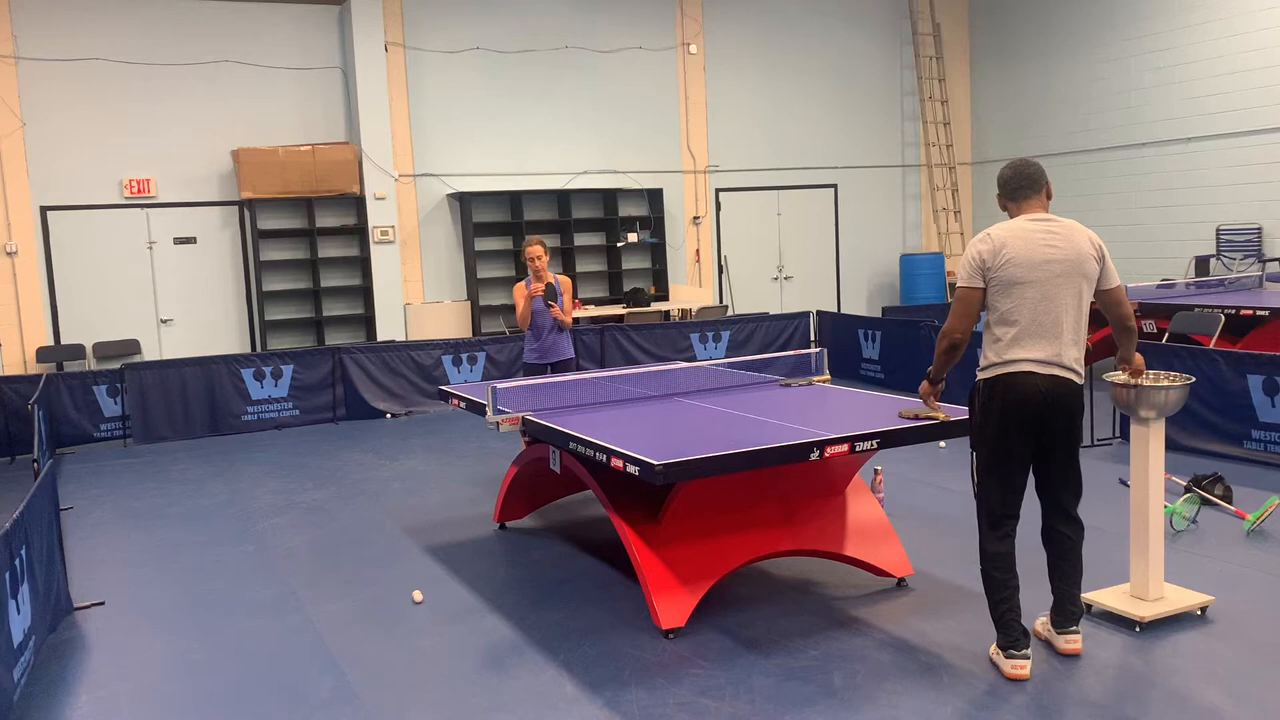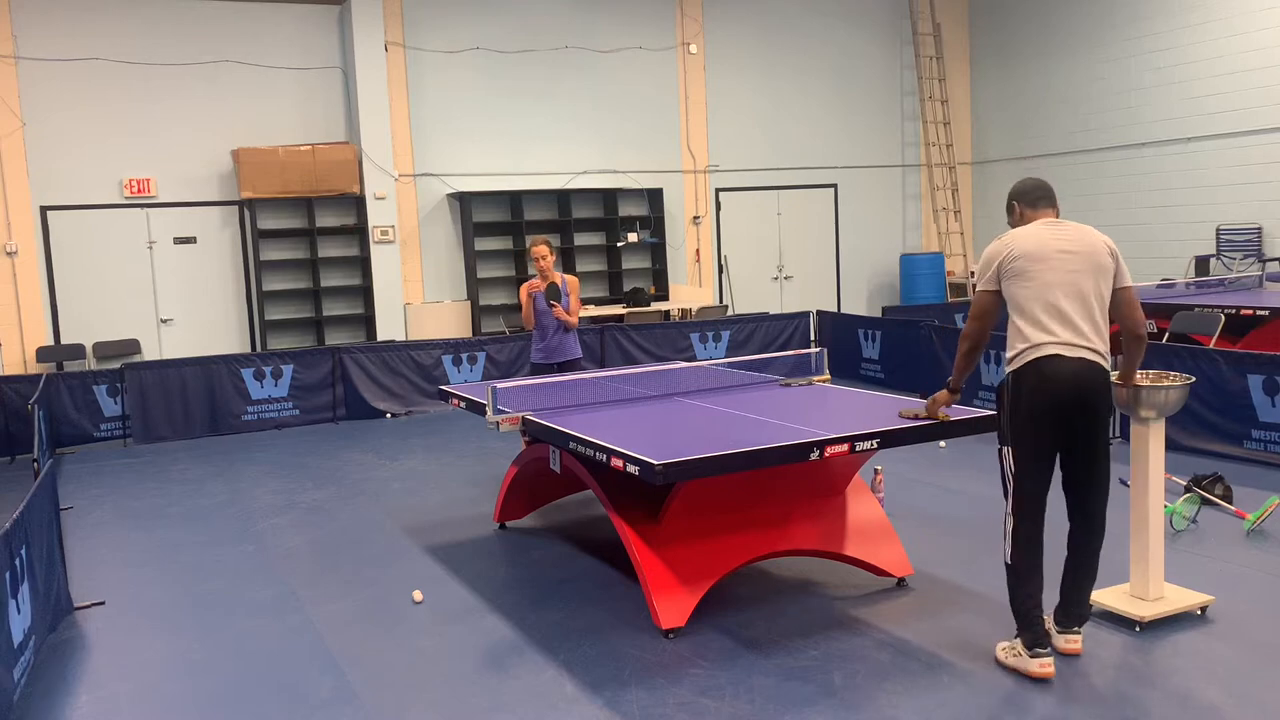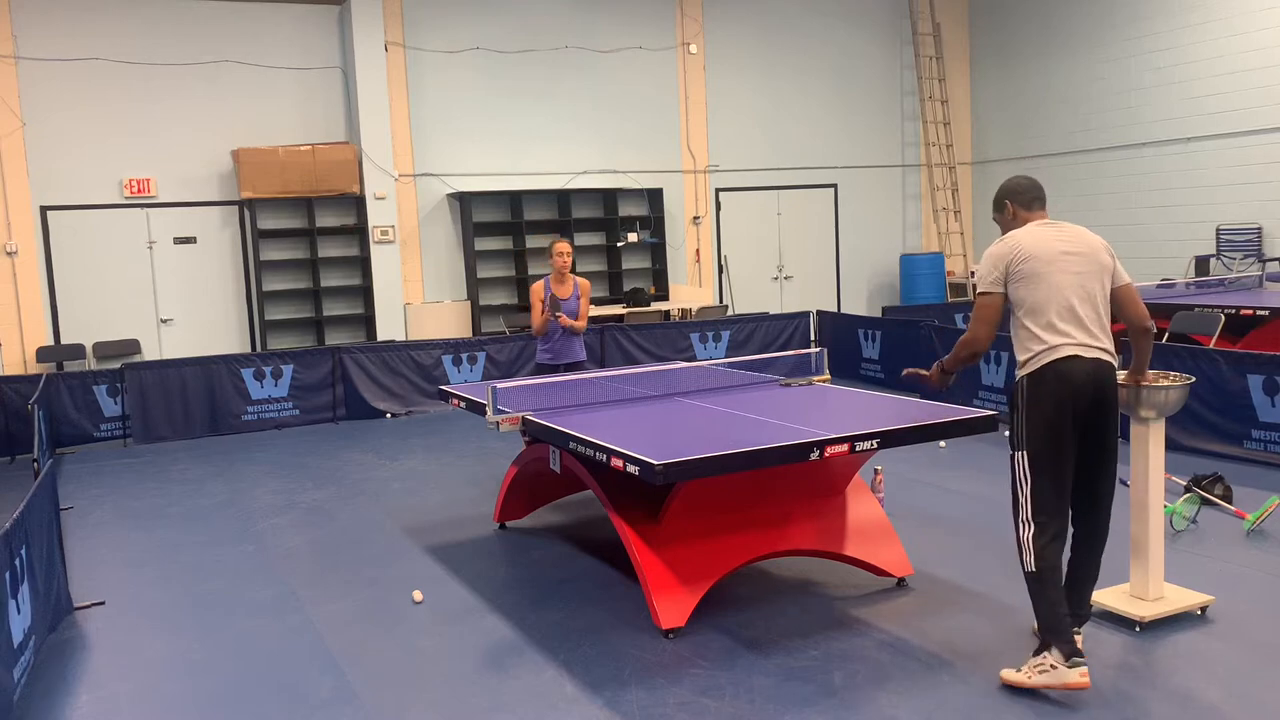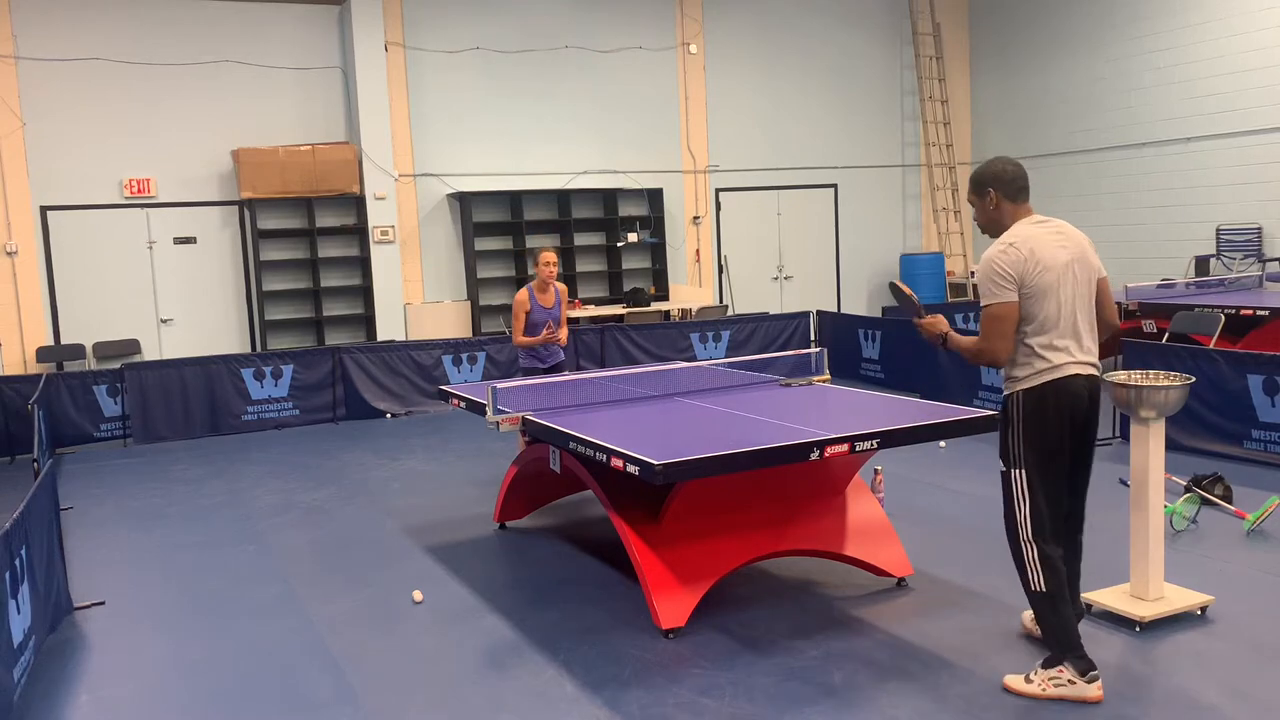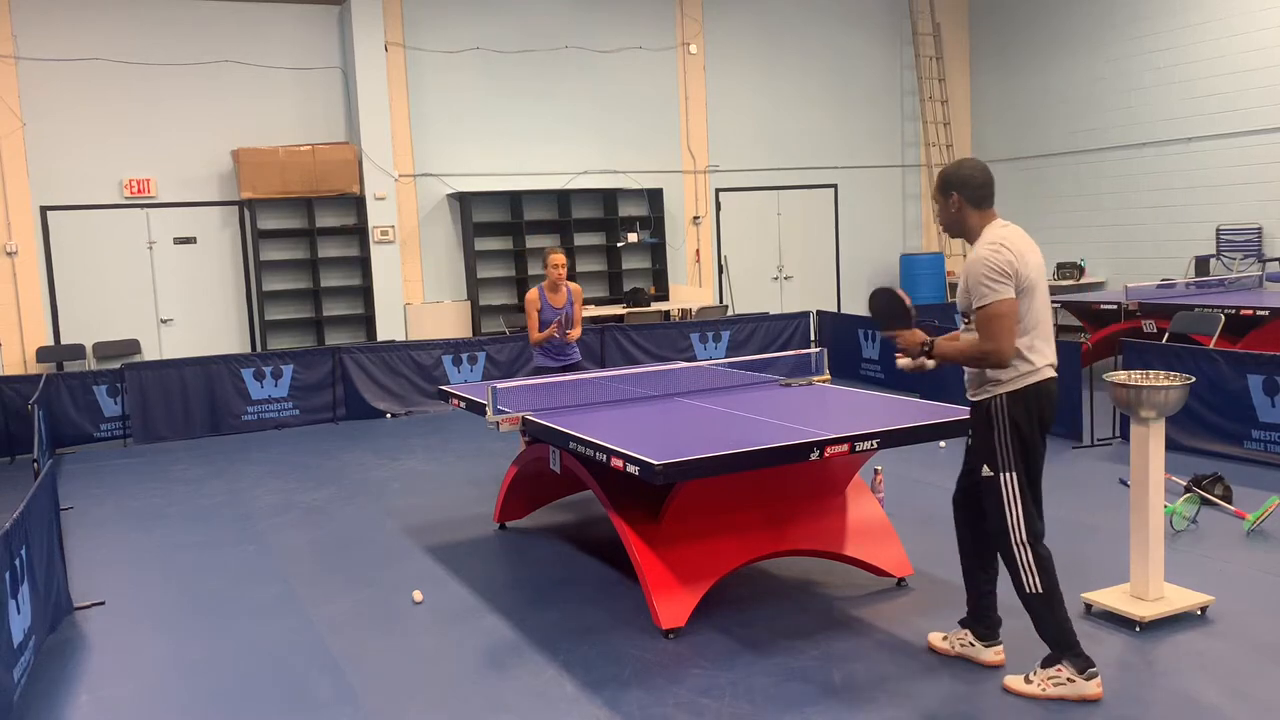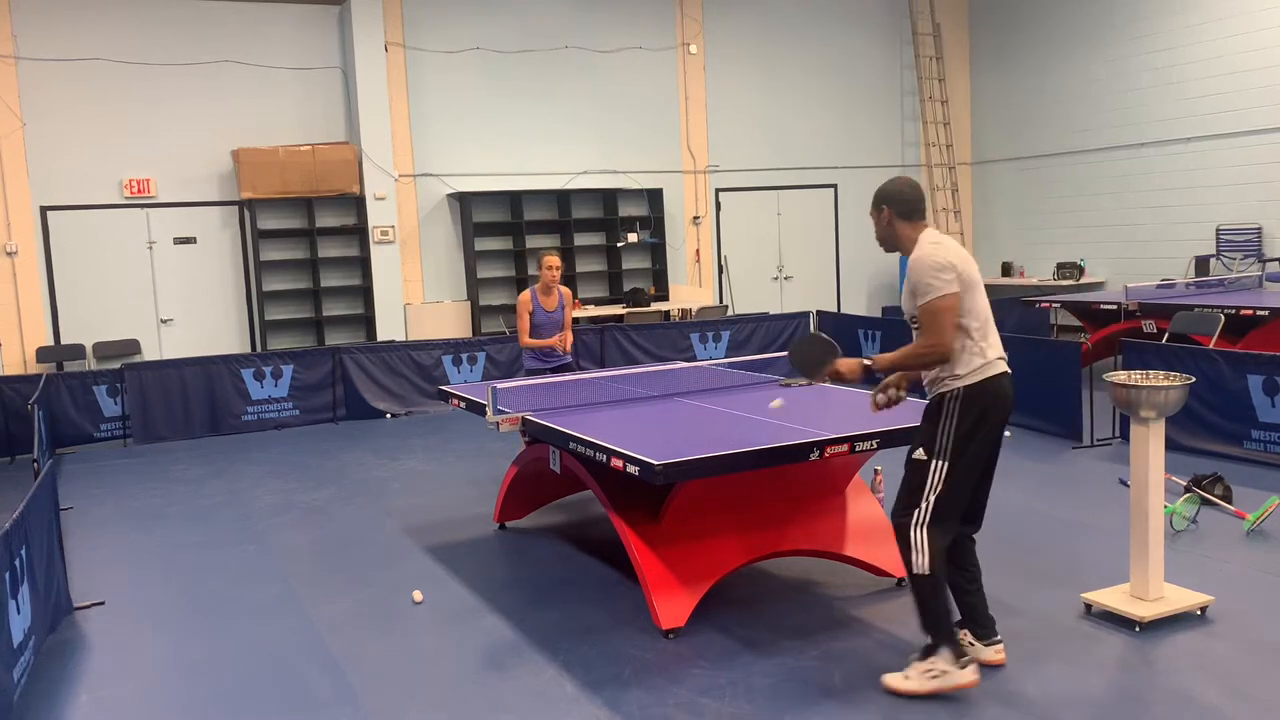
dt=0.5s
person 1, frame 1
left shoulder: (988, 244)
right shoulder: (1087, 241)
left elbow: (956, 333)
right elbow: (1123, 320)
left wrist: (933, 380)
right wrist: (1128, 357)
left hip: (1004, 389)
right hip: (1064, 389)
left knee: (998, 521)
right knee: (1063, 512)
left ankle: (1013, 647)
right ankle: (1065, 625)
person 1, frame 2
left shoulder: (1005, 247)
right shoulder: (1101, 243)
left elbow: (975, 335)
right elbow: (1136, 330)
left wrist: (952, 388)
right wrist: (1128, 373)
left hip: (1034, 378)
right hip: (1091, 378)
left knee: (1024, 513)
right knee: (1088, 510)
left ankle: (1033, 644)
right ankle: (1069, 623)
person 1, frame 3
left shoulder: (1005, 250)
right shoulder: (1095, 243)
left elbow: (979, 341)
right elbow: (1142, 324)
left wrist: (944, 369)
right wrist: (1139, 370)
left hip: (1047, 381)
right hip: (1101, 377)
left knee: (1040, 519)
right knee: (1091, 513)
left ankle: (1061, 654)
right ankle: (1068, 620)
person 1, frame 4
left shoulder: (1002, 256)
right shoulder: (1076, 238)
left elbow: (994, 353)
right elbow: (1110, 321)
left wrist: (945, 336)
left hip: (1038, 397)
right hip: (1085, 386)
left knee: (1033, 530)
right knee: (1066, 517)
left ankle: (1074, 667)
right ankle: (1059, 617)
person 1, frame 5
left shoulder: (988, 256)
right shoulder: (1011, 239)
left elbow: (1000, 350)
left wrist: (931, 349)
right wrist: (941, 342)
left hip: (1011, 401)
right hip: (1013, 397)
left knee: (1017, 534)
right knee: (972, 510)
left ankle: (1073, 665)
right ankle: (981, 632)
person 1, frame 6
left shoulder: (928, 258)
right shoulder: (940, 250)
left elbow: (938, 347)
left wrist: (867, 368)
right wrist: (900, 375)
left hip: (967, 395)
right hip: (986, 389)
left knee: (918, 521)
right knee: (952, 523)
left ankle: (949, 655)
right ankle: (982, 635)
